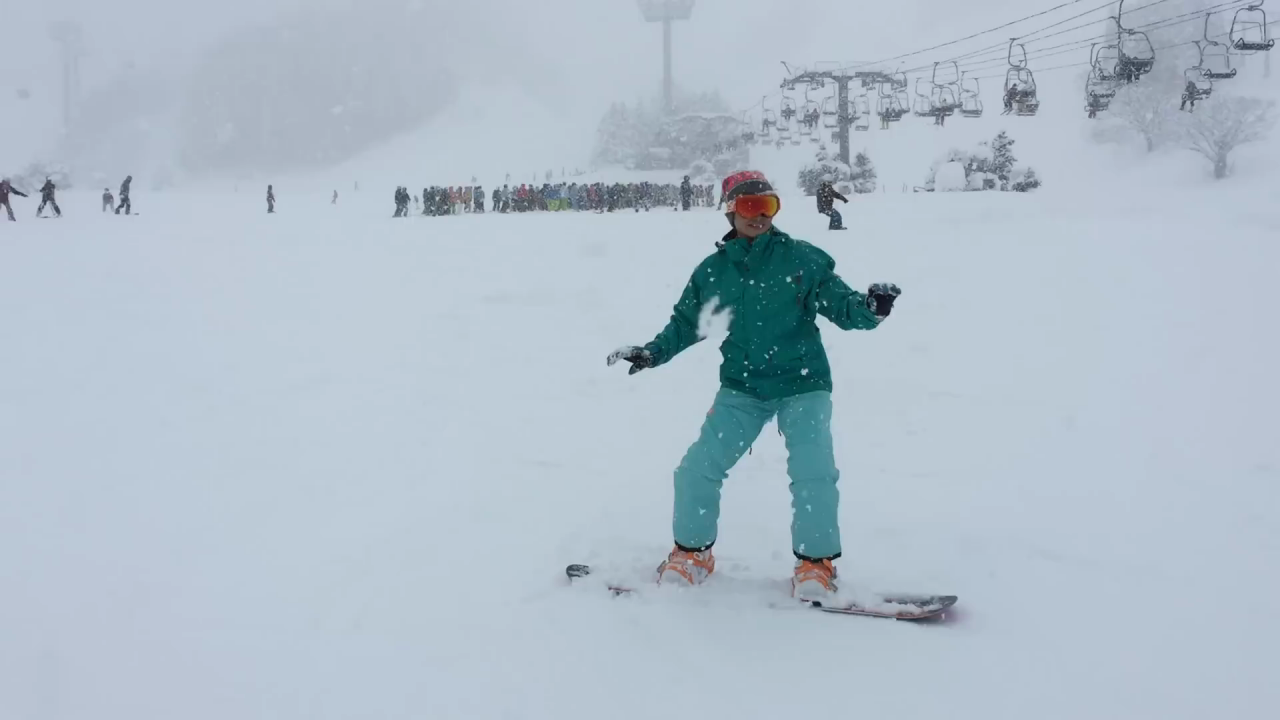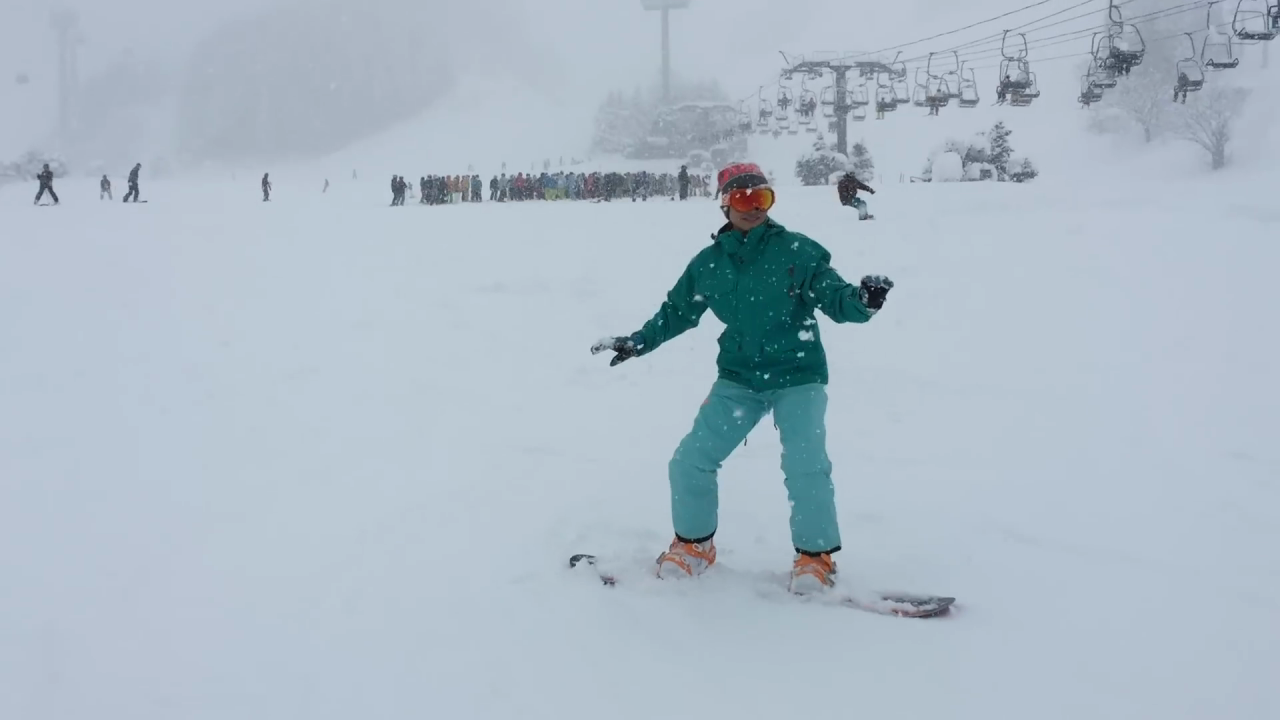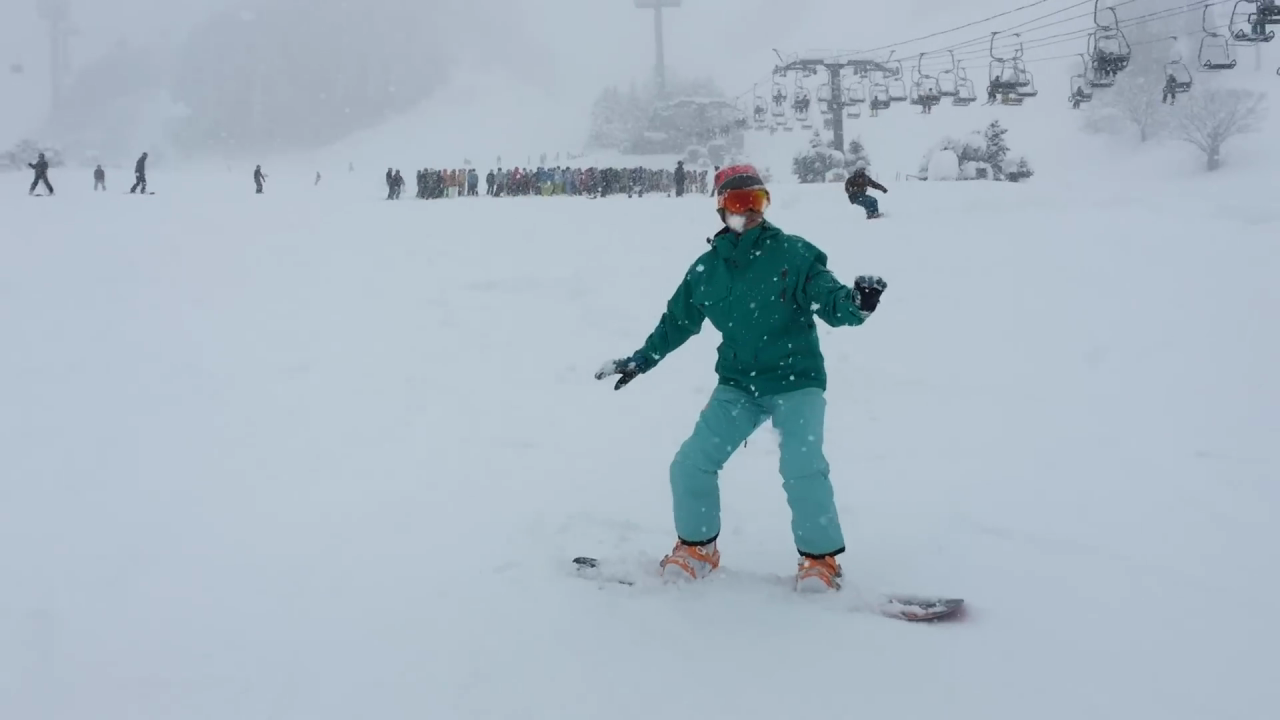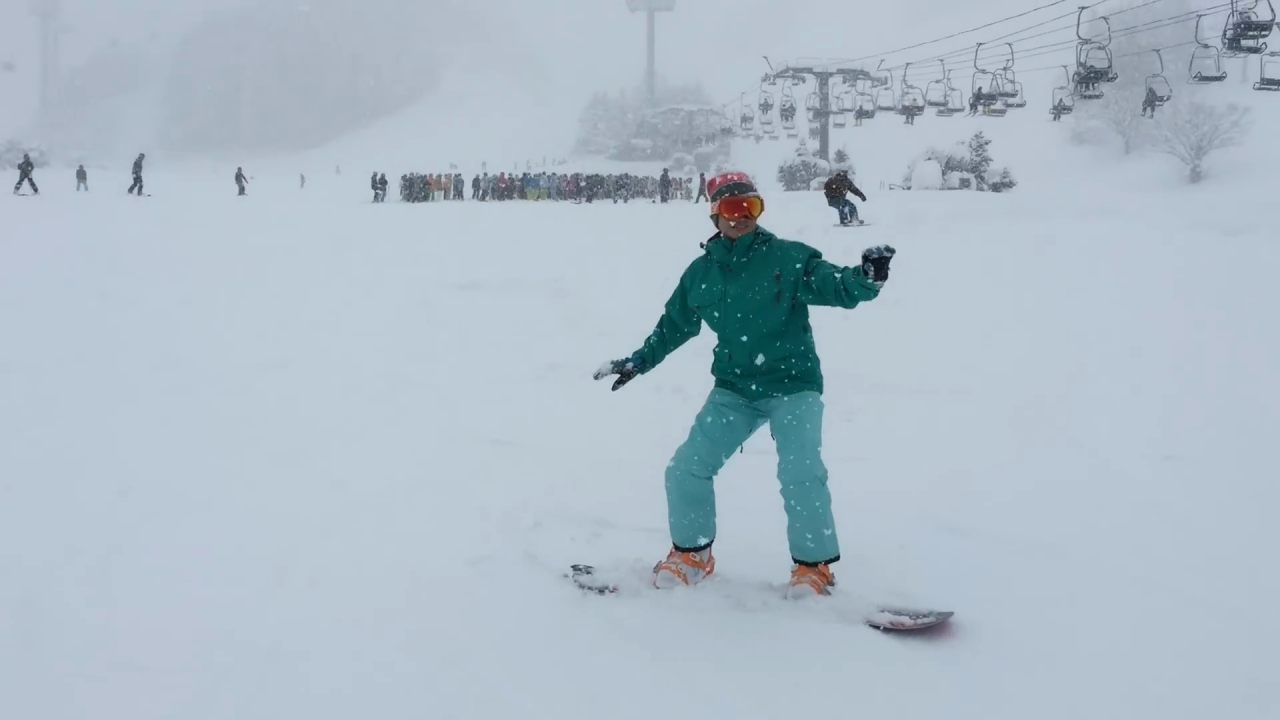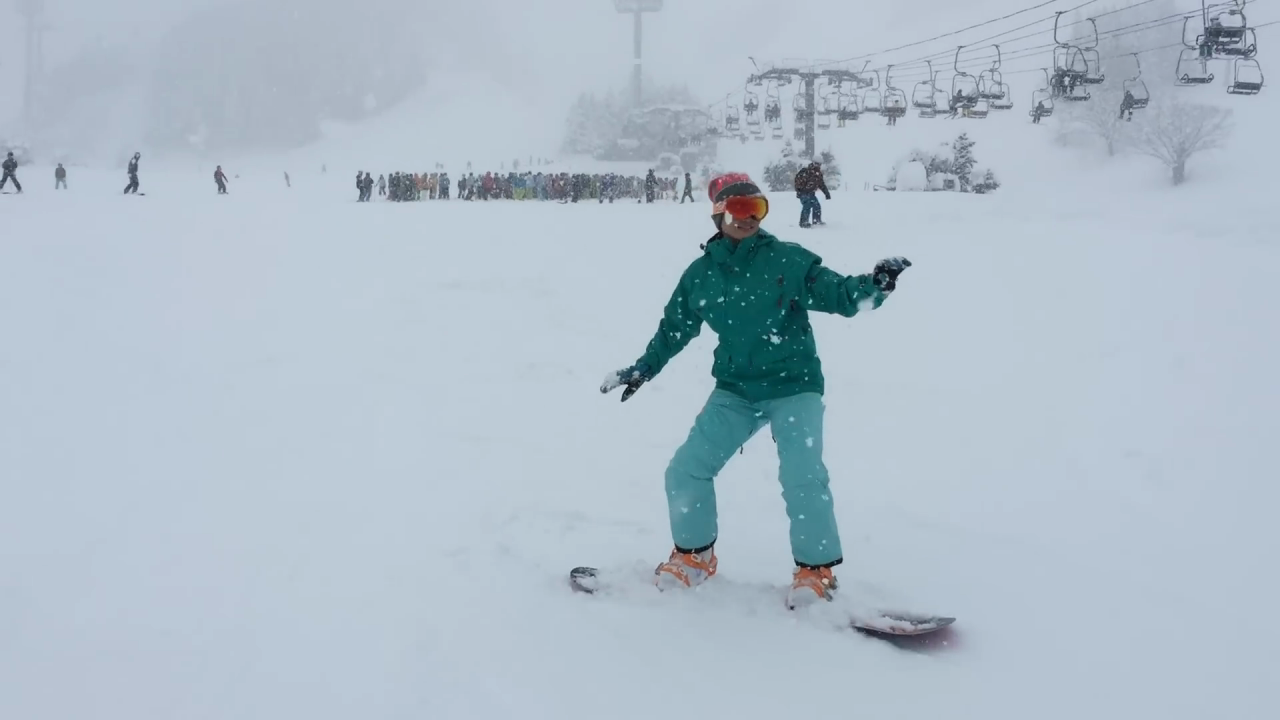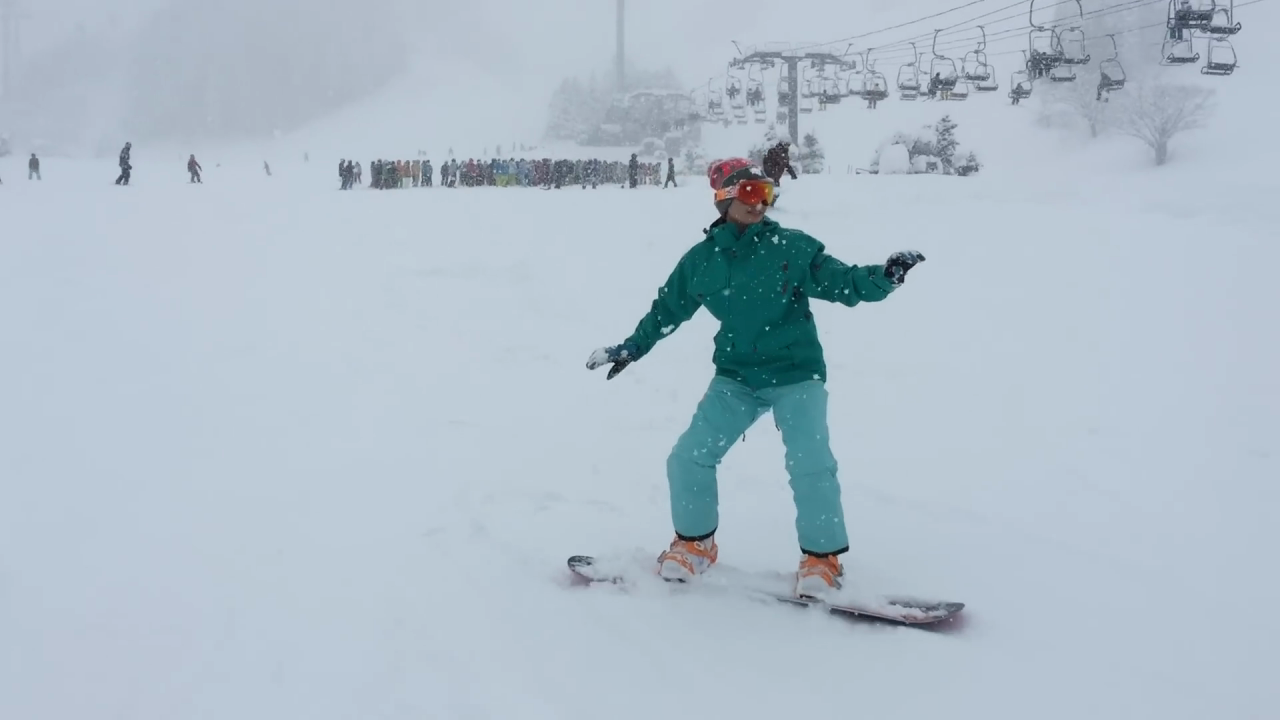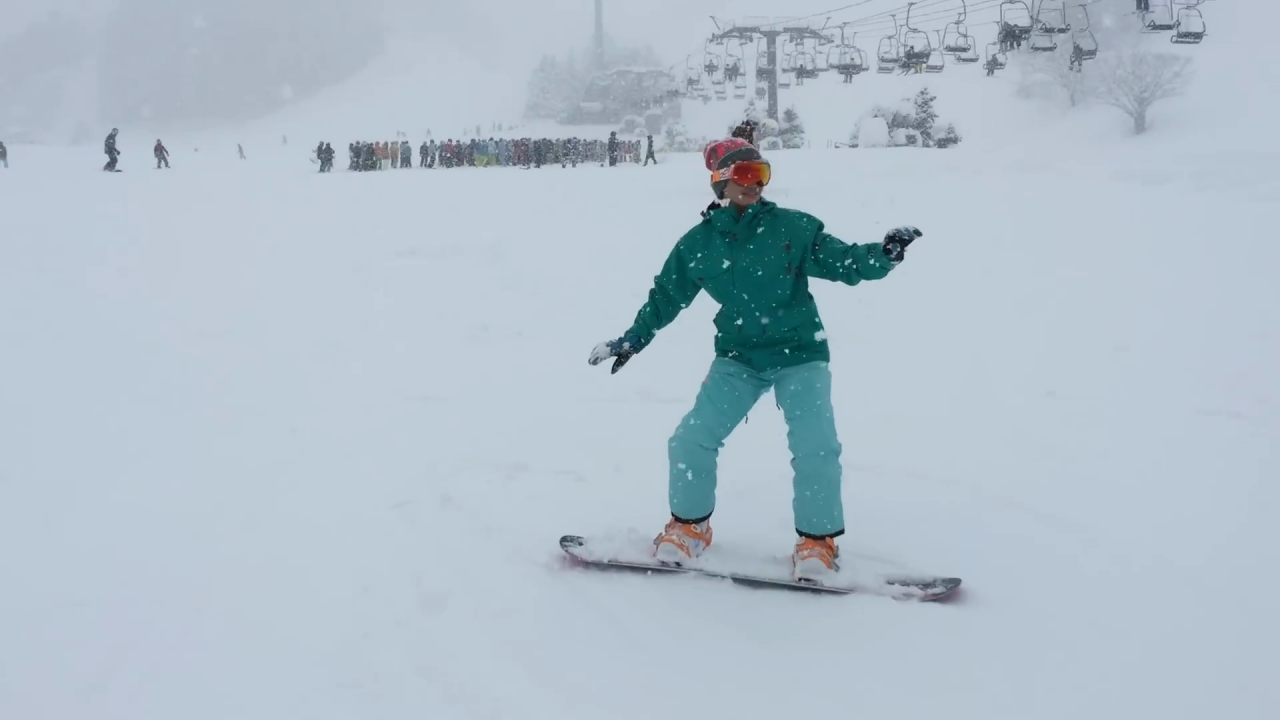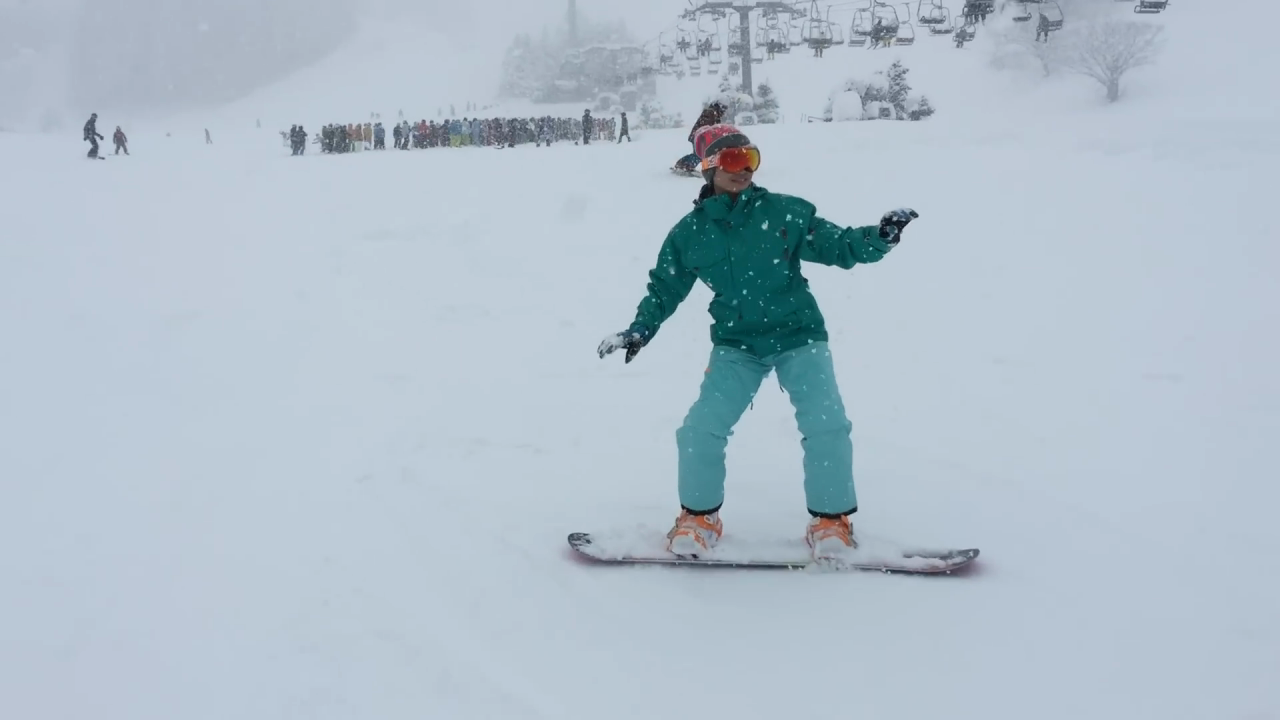
dt=0.3s
person 1, frame 1
left shoulder: (803, 259)
right shoulder: (712, 270)
left elbow: (840, 306)
right elbow: (687, 323)
left wrist: (871, 307)
right wrist: (653, 351)
left hip: (802, 384)
right hip: (741, 386)
left knee: (813, 472)
right knee: (696, 470)
left ankle: (815, 563)
right ankle: (692, 553)
person 1, frame 2
left shoulder: (798, 251)
right shoulder: (708, 263)
left elbow: (834, 297)
right elbow: (677, 311)
left wrist: (863, 299)
right wrist: (639, 341)
left hip: (798, 376)
right hip: (738, 378)
left knee: (806, 466)
right knee: (691, 460)
left ankle: (815, 557)
right ankle: (694, 544)
person 1, frame 3
left shoulder: (793, 255)
right shoulder: (706, 268)
left elbow: (831, 301)
right elbow: (678, 320)
left wrist: (858, 301)
right wrist: (641, 359)
left hip: (797, 381)
right hip: (738, 384)
left knee: (803, 467)
right knee: (691, 464)
left ankle: (820, 561)
right ankle: (697, 548)
person 1, frame 4
left shoulder: (789, 258)
right shoulder: (700, 273)
left elbow: (836, 286)
right elbow: (674, 324)
left wrist: (867, 276)
right wrist: (639, 361)
left hip: (793, 384)
right hip: (734, 389)
left knee: (801, 474)
right knee: (685, 469)
left ankle: (812, 567)
right ankle: (692, 553)
person 1, frame 5
left shoulder: (789, 260)
right shoulder: (700, 274)
left elbow: (839, 294)
right elbow: (675, 326)
left wrist: (876, 284)
right wrist: (643, 367)
left hip: (794, 386)
right hip: (735, 390)
left knee: (803, 477)
right knee: (686, 470)
left ankle: (816, 570)
right ankle: (693, 556)
person 1, frame 6
left shoulder: (793, 247)
right shoulder: (700, 259)
left elbow: (842, 283)
right elbow: (668, 308)
left wrist: (883, 277)
right wrist: (631, 348)
left hip: (796, 373)
right hip: (735, 377)
left knee: (810, 465)
right knee: (689, 457)
left ankle: (821, 558)
right ankle: (694, 544)
person 1, frame 7
left shoulder: (793, 227)
right shoulder: (696, 244)
left elbow: (842, 262)
right elbow: (666, 296)
left wrist: (883, 254)
right wrist: (634, 339)
left hip: (800, 354)
right hip: (738, 358)
left knee: (816, 445)
right knee: (692, 440)
left ankle: (817, 540)
right ankle: (689, 526)
person 1, frame 8
left shoulder: (786, 212)
right shoulder: (689, 233)
left elbow: (837, 246)
right elbow: (665, 288)
left wrist: (880, 237)
right wrist: (641, 329)
left hip: (798, 336)
right hip: (736, 344)
left knee: (826, 424)
right knee: (701, 429)
left ankle: (829, 518)
right ankle: (698, 517)
